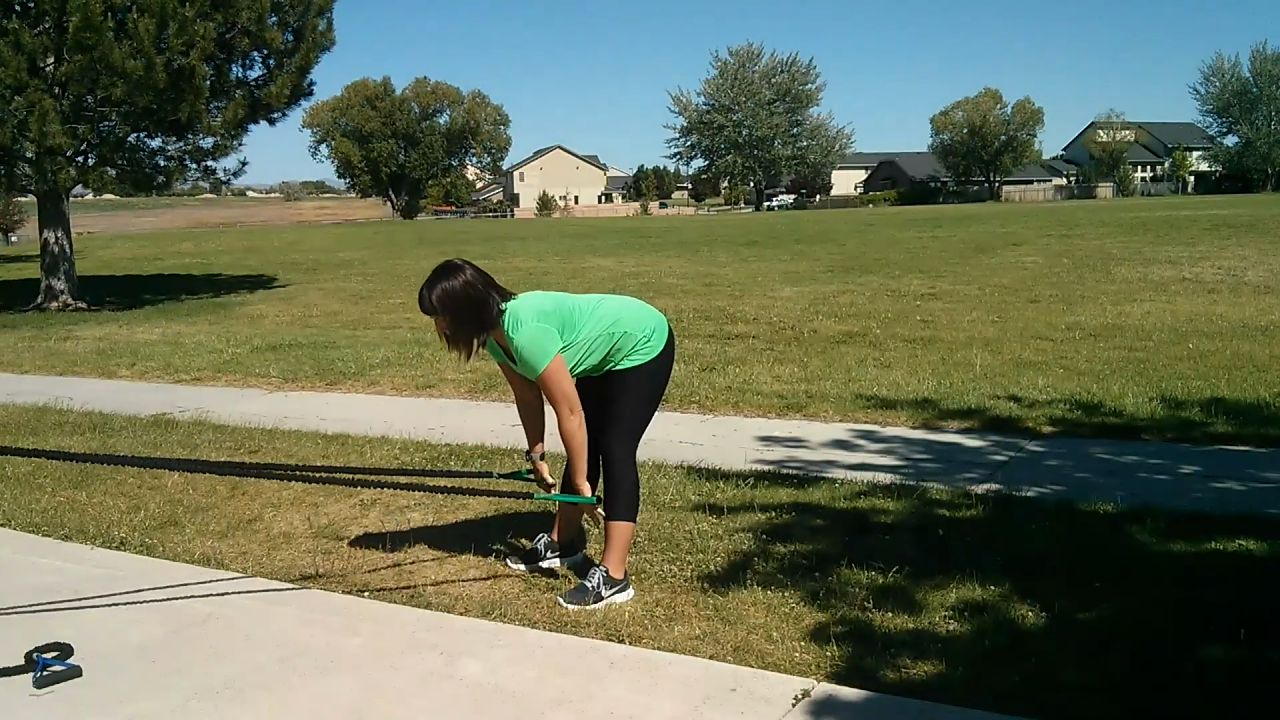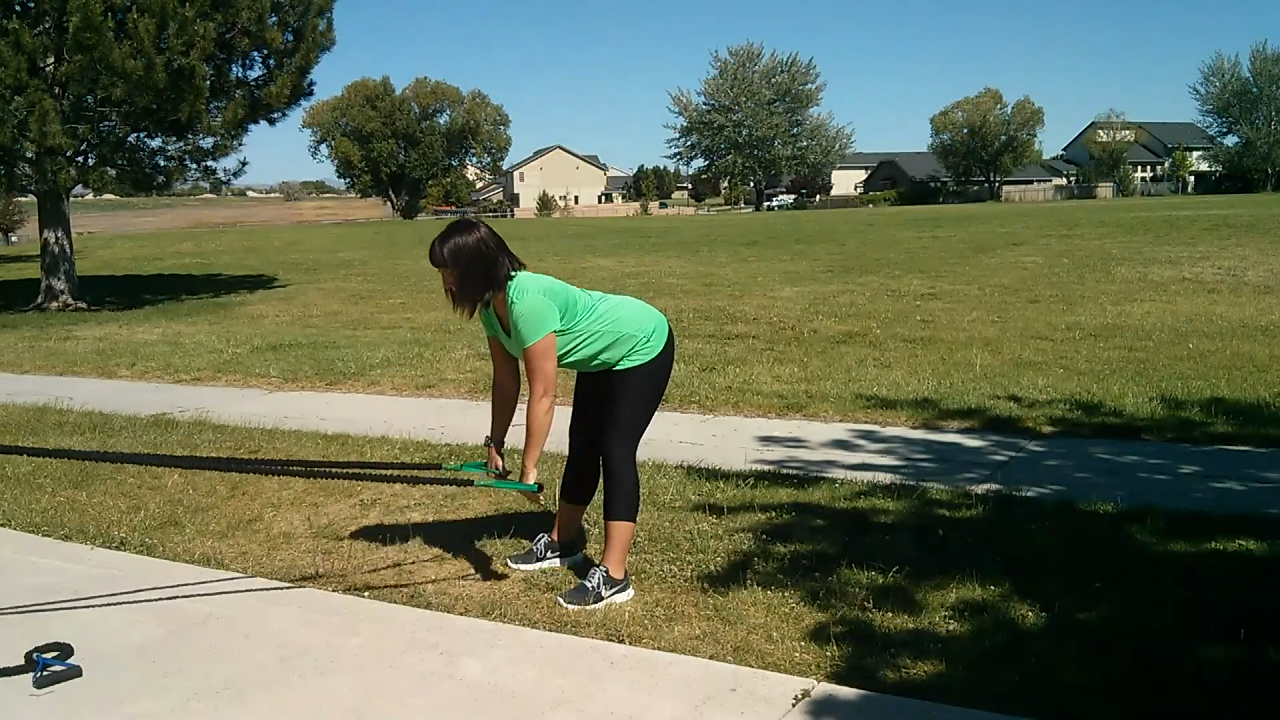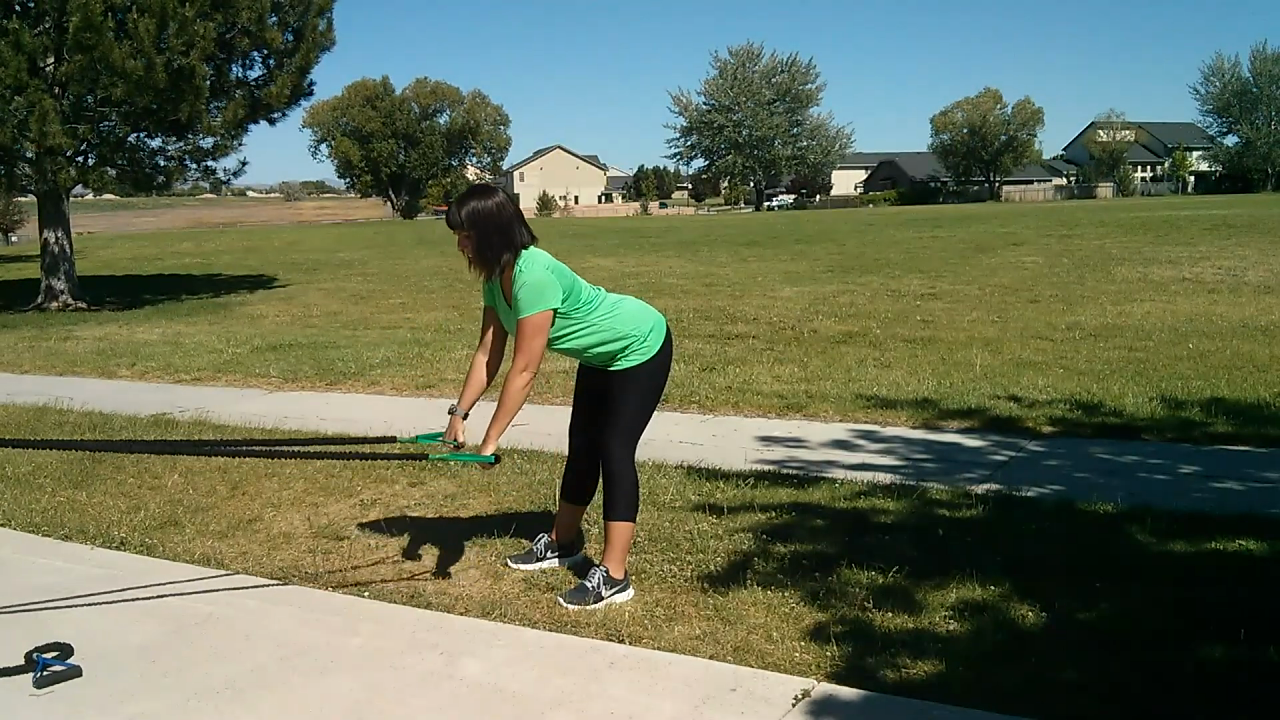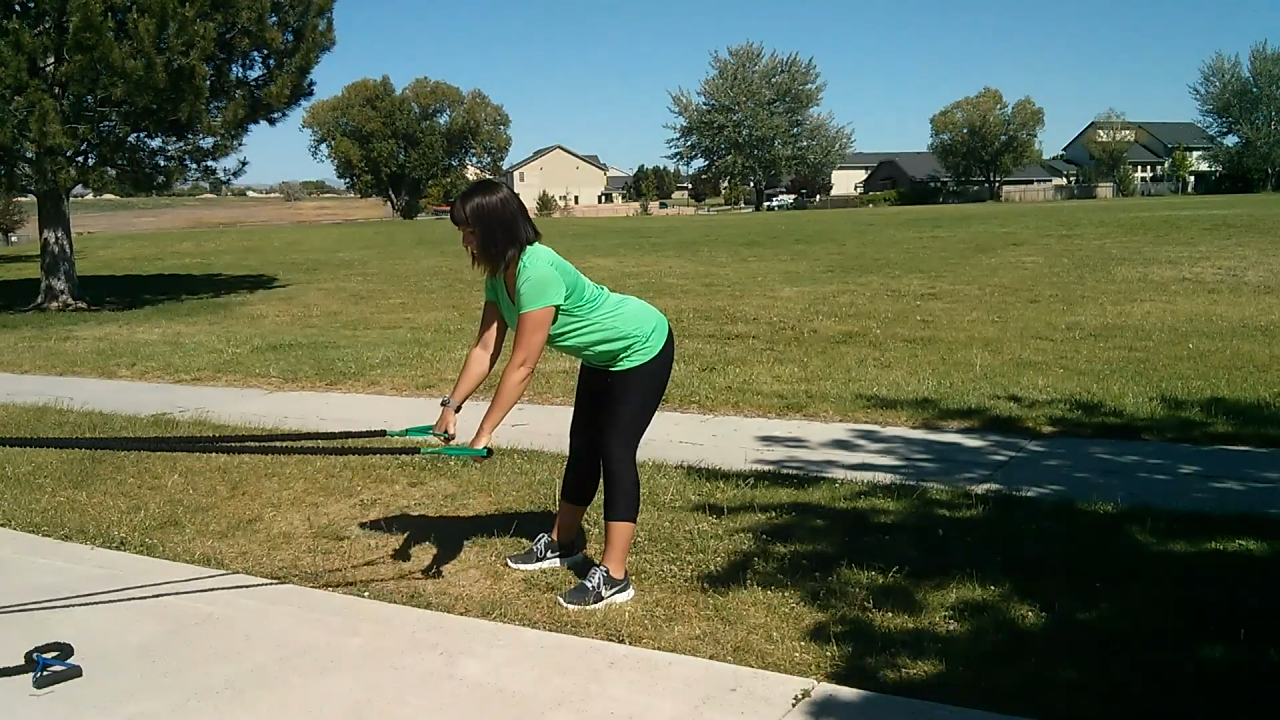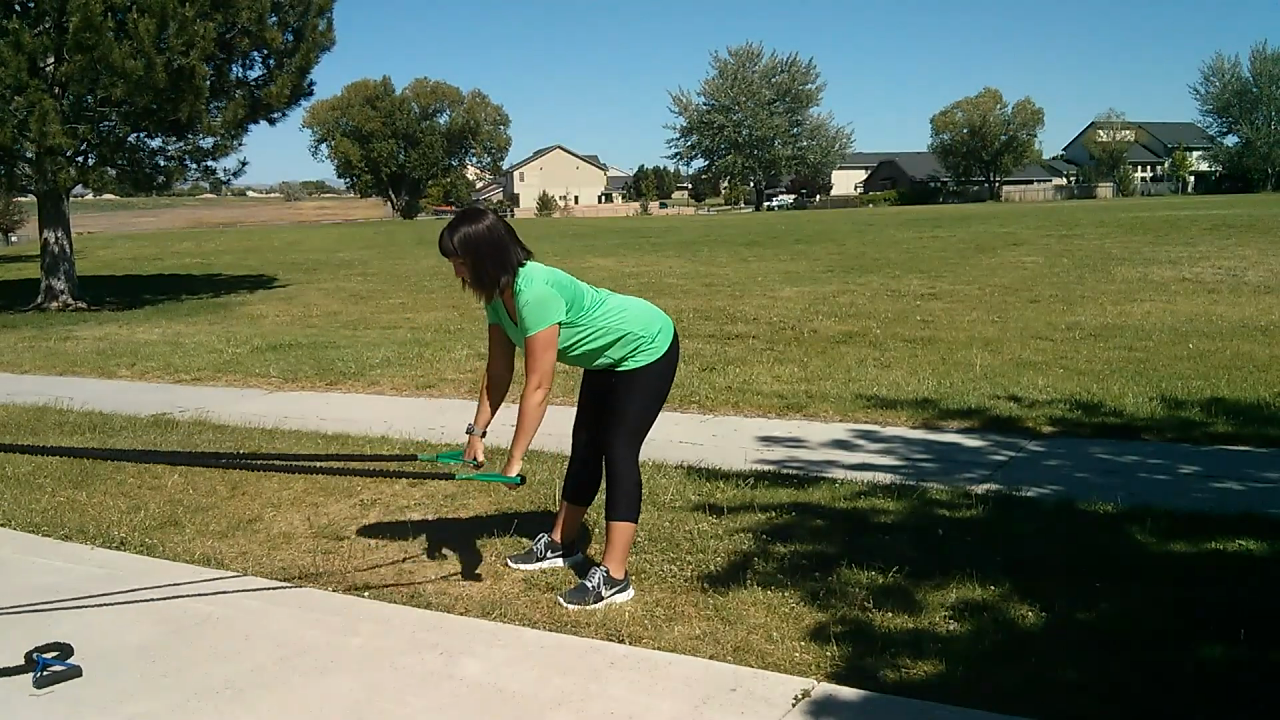
dt=0.4s
person 1, frame 1
left shoulder: (524, 331)
right shoulder: (495, 330)
left elbow: (570, 413)
right elbow: (528, 397)
left wrist: (581, 483)
right wrist: (536, 455)
left hip: (642, 345)
right hip: (605, 353)
left knee: (615, 450)
right knee: (584, 445)
left ankle: (613, 577)
right ankle: (564, 542)
person 1, frame 2
left shoulder: (527, 302)
right shoulder: (493, 305)
left elbow: (543, 396)
right elbow: (505, 381)
left wrist: (529, 468)
right wrist: (495, 444)
left hip: (641, 348)
right hip: (603, 356)
left knee: (615, 450)
right knee: (581, 446)
left ankle: (613, 576)
right ankle: (563, 542)
person 1, frame 3
left shoulder: (534, 277)
right shoulder: (496, 278)
left elbow: (524, 371)
right elbow: (488, 355)
left wrist: (491, 440)
right wrist: (459, 413)
left hip: (639, 348)
right hip: (601, 356)
left knee: (614, 451)
right knee: (582, 446)
left ankle: (614, 577)
right ankle: (563, 542)
person 1, frame 4
left shoulder: (538, 273)
right shoulder: (500, 274)
left elbow: (522, 366)
right elbow: (485, 349)
left wrist: (485, 433)
right wrist: (451, 406)
left hip: (641, 347)
right hip: (602, 356)
left knee: (615, 451)
right knee: (583, 446)
left ankle: (614, 577)
right ankle: (563, 542)
person 1, frame 5
left shoulder: (536, 292)
right shoulder: (497, 295)
left elbow: (538, 387)
right elbow: (498, 372)
left wrist: (515, 459)
right wrist: (476, 433)
left hip: (646, 348)
right hip: (608, 357)
left knee: (618, 451)
right knee: (585, 446)
left ankle: (614, 577)
right ankle: (561, 542)
